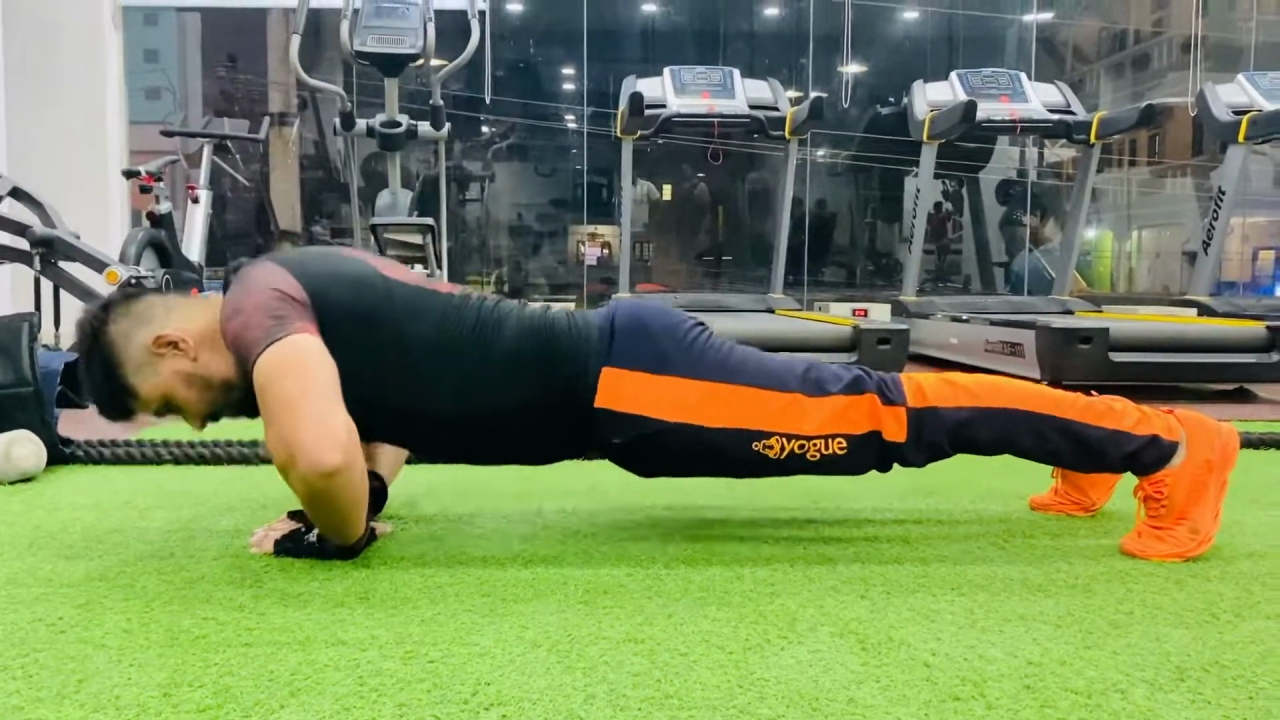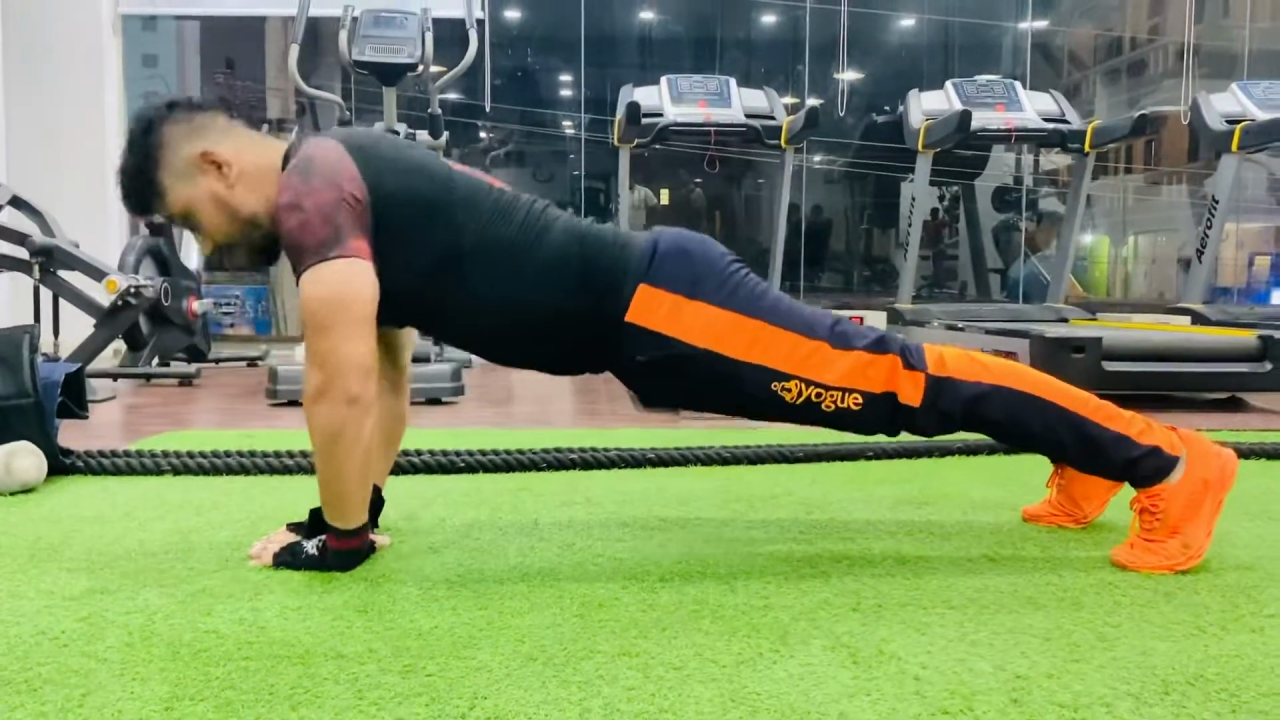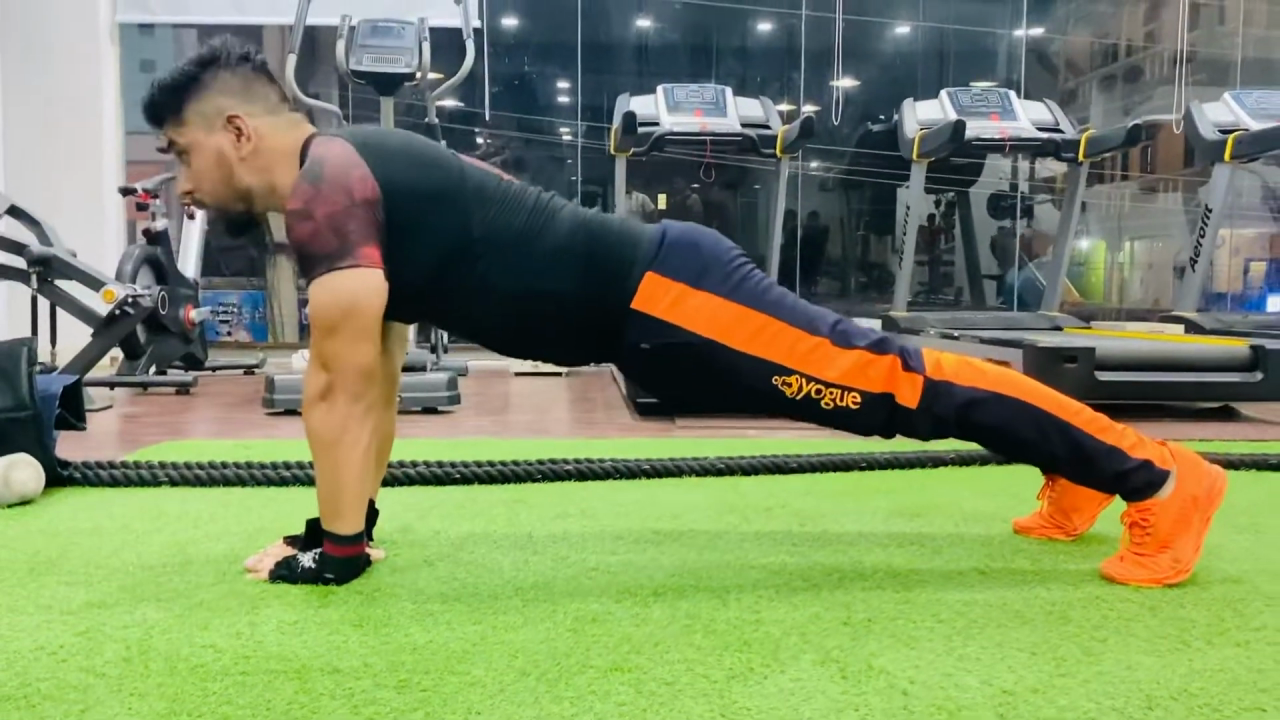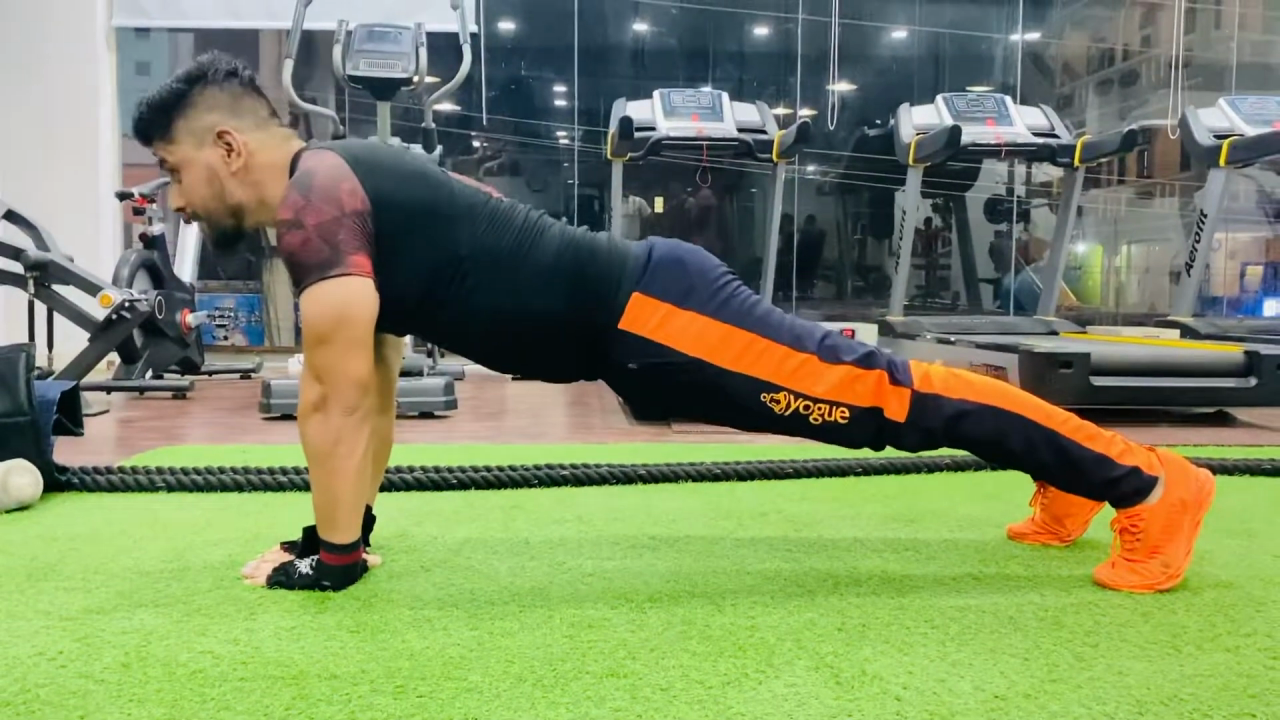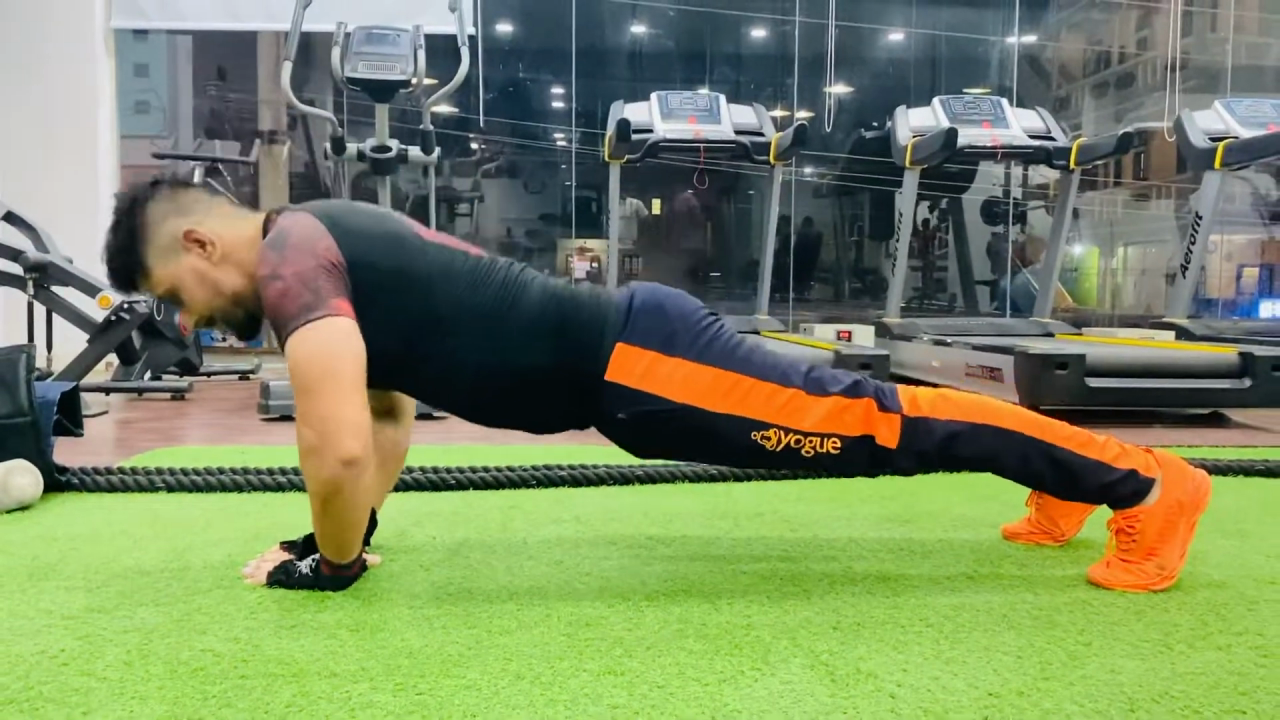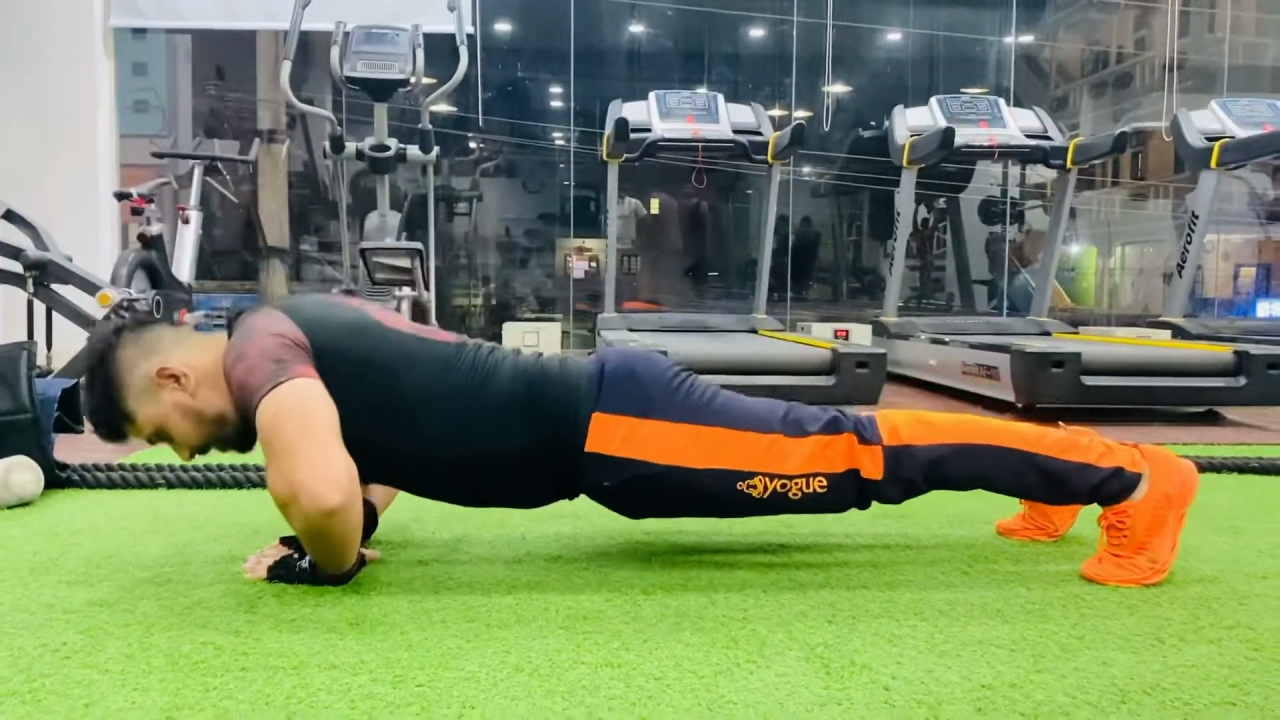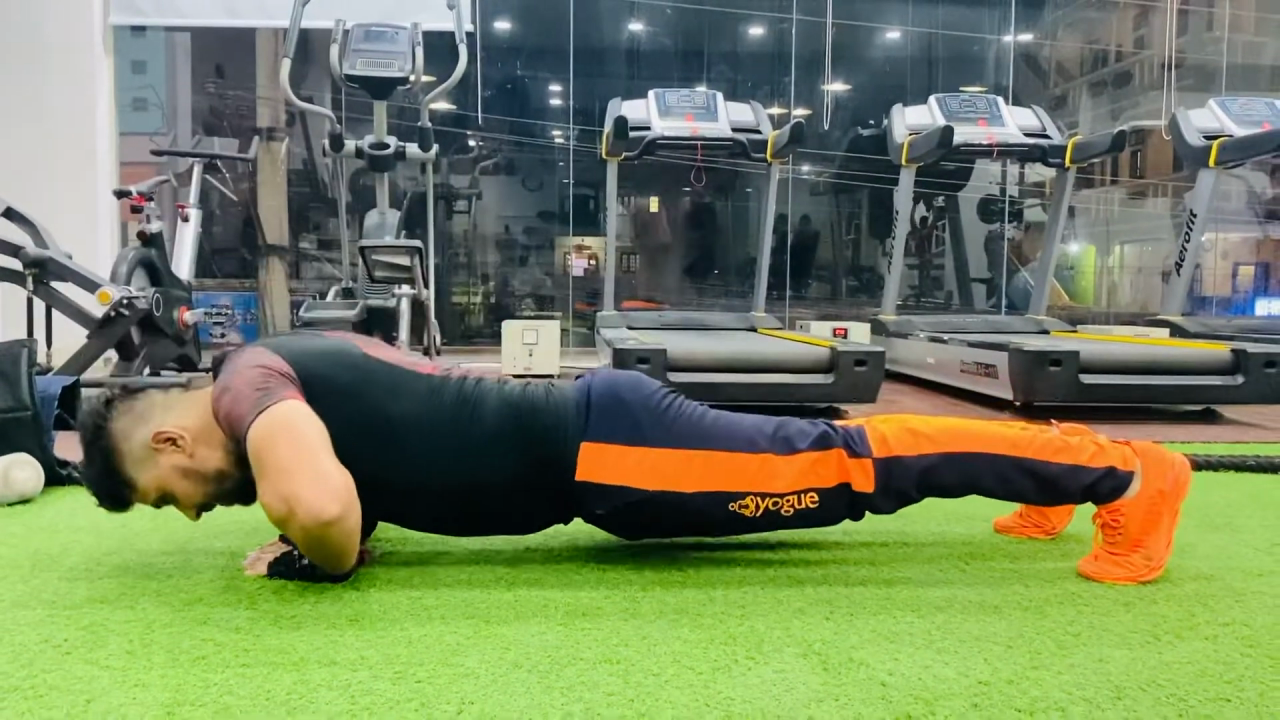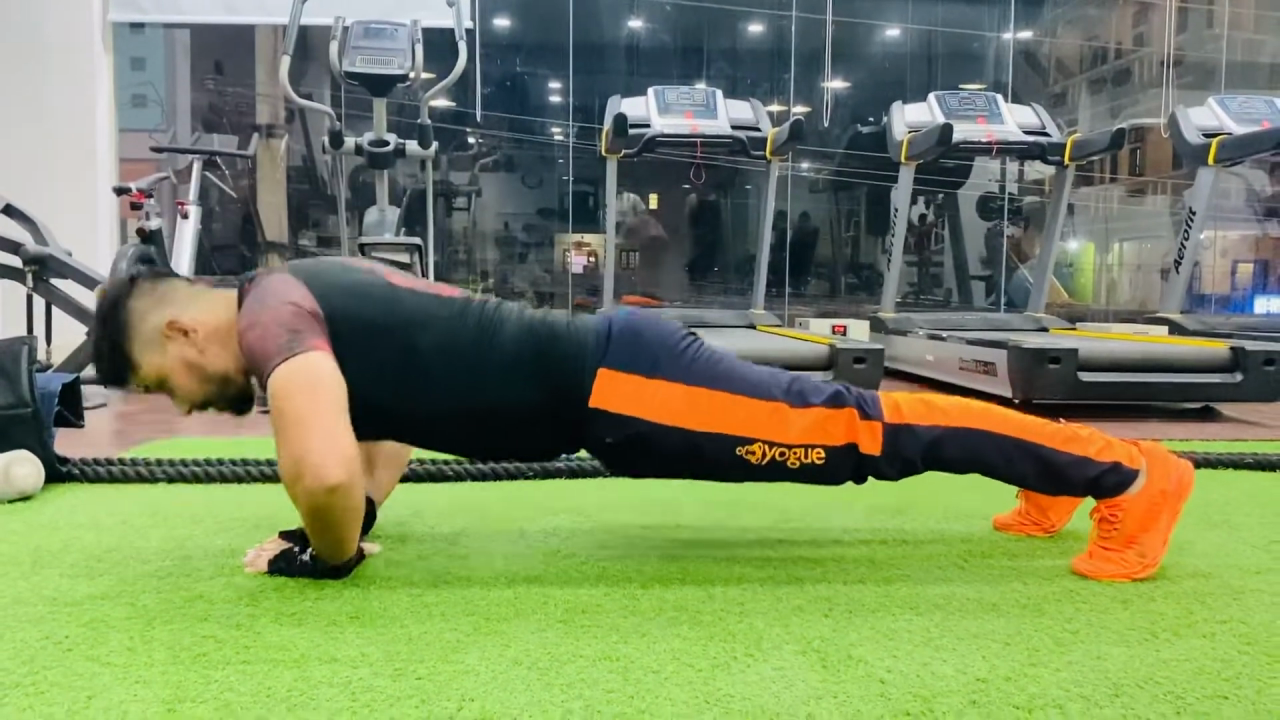
dt=0.3s
person 1, frame 1
left shoulder: (253, 304)
right shoulder: (297, 294)
left elbow: (321, 451)
left wrist: (339, 532)
right wrist: (367, 484)
left hip: (618, 385)
right hip: (610, 360)
left knee: (875, 418)
right knee: (845, 404)
left ankle: (1165, 444)
right ankle: (1092, 426)
person 1, frame 2
left shoulder: (311, 187)
right shoulder: (340, 178)
left elbow: (341, 386)
right elbow: (385, 367)
left wrist: (339, 533)
right wrist: (362, 500)
left hip: (655, 308)
right hip: (643, 305)
left knee: (891, 380)
right knee: (875, 381)
left ankle: (1165, 467)
right ankle: (1082, 464)
person 1, frame 3
left shoulder: (324, 189)
right shoulder: (346, 176)
left elbow: (338, 386)
right elbow: (374, 371)
left wrist: (335, 548)
right wrist: (350, 516)
left hip: (658, 297)
right hip: (645, 297)
left knee: (887, 384)
right knee: (874, 384)
left ankle: (1156, 480)
right ankle: (1079, 471)
person 1, frame 4
left shoulder: (313, 202)
right shoulder: (340, 189)
left elbow: (336, 398)
right elbow: (374, 379)
left wrist: (332, 556)
right wrist: (351, 518)
left hip: (644, 317)
right hip: (634, 311)
left knee: (879, 398)
right knee: (869, 398)
left ankle: (1146, 483)
right ankle: (1068, 486)
person 1, frame 5
left shoulder: (289, 257)
right shoulder: (322, 240)
left elbow: (338, 445)
right elbow: (385, 406)
left wrist: (331, 560)
right wrist: (351, 526)
left hip: (632, 364)
right hip: (622, 347)
left knee: (867, 424)
right knee: (853, 416)
left ankle: (1139, 485)
right ankle: (1068, 480)
person 1, frame 6
left shoulder: (256, 351)
right shoulder: (302, 330)
left elbow: (321, 490)
left wrist: (330, 559)
right wrist: (355, 510)
left hip: (607, 433)
right hip: (596, 404)
left knee: (852, 456)
right knee: (826, 445)
left ankle: (1128, 476)
right ankle: (1058, 456)
person 1, frame 7
left shoulder: (245, 386)
right shoulder: (291, 363)
left elbow: (316, 500)
left wrist: (329, 560)
right wrist: (343, 525)
left hip: (592, 455)
right hip: (589, 421)
left knee: (844, 469)
right knee: (812, 451)
left ankle: (1123, 474)
right ankle: (1053, 451)
person 1, frame 8
left shoulder: (268, 312)
right shoulder: (306, 299)
left elbow: (323, 469)
right elbow: (380, 423)
left wrist: (327, 550)
right wrist: (347, 514)
left hip: (613, 389)
right hip: (606, 376)
left knee: (852, 431)
right knee: (833, 426)
left ankle: (1122, 477)
right ankle: (1059, 465)
